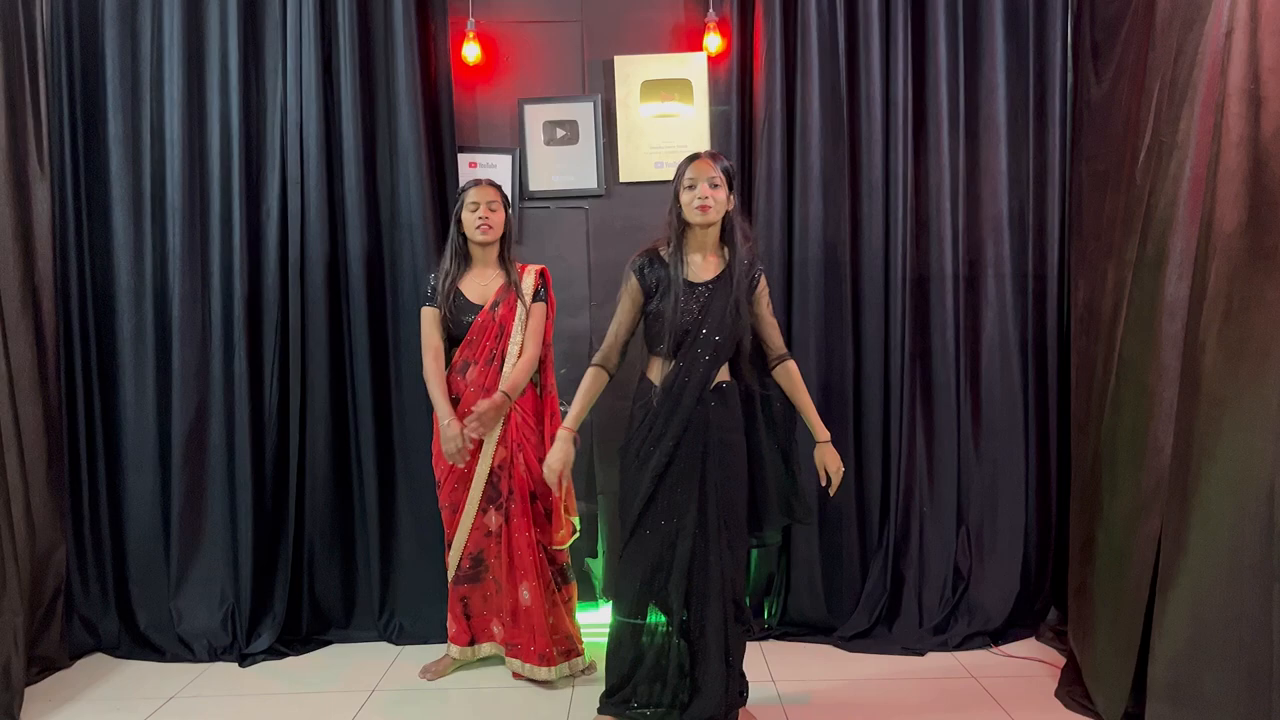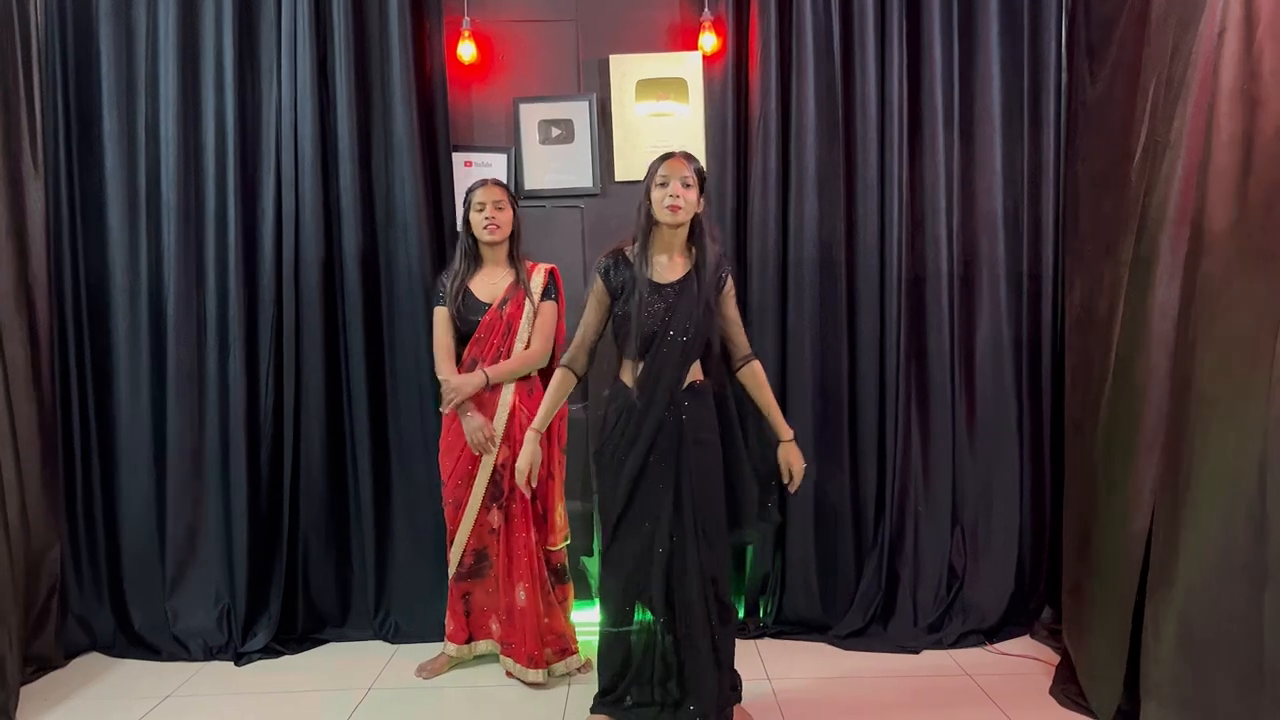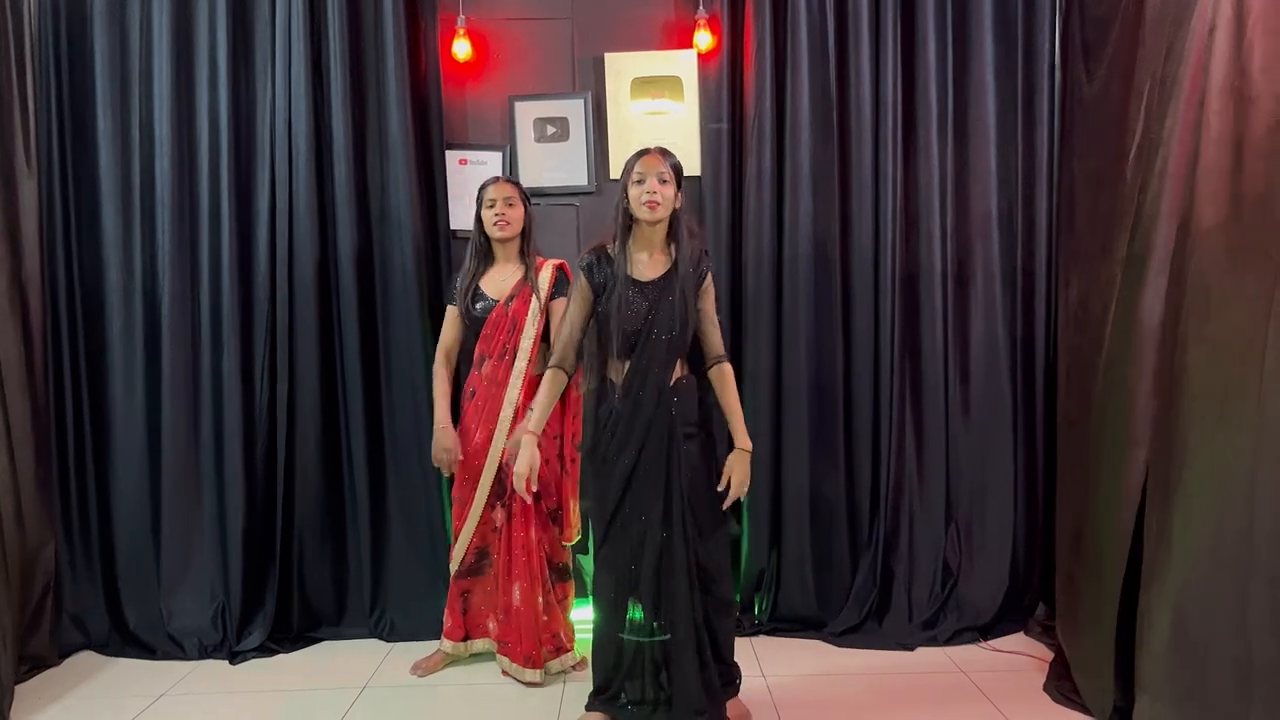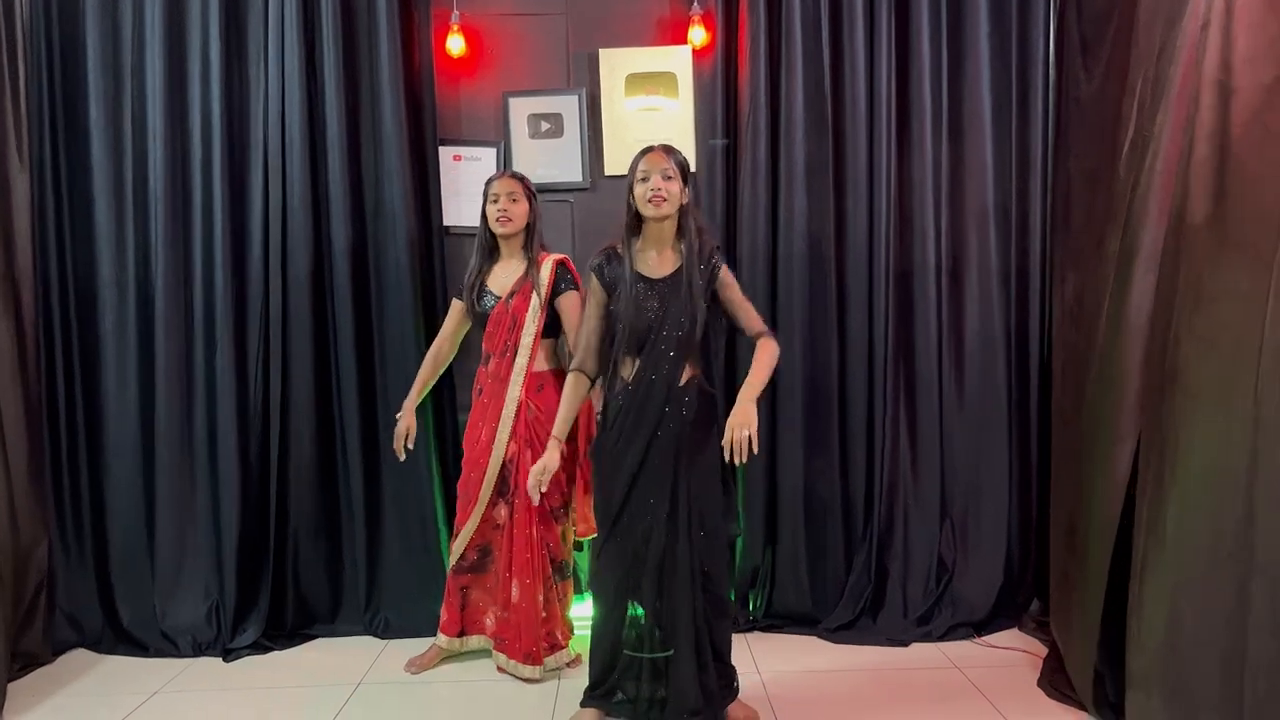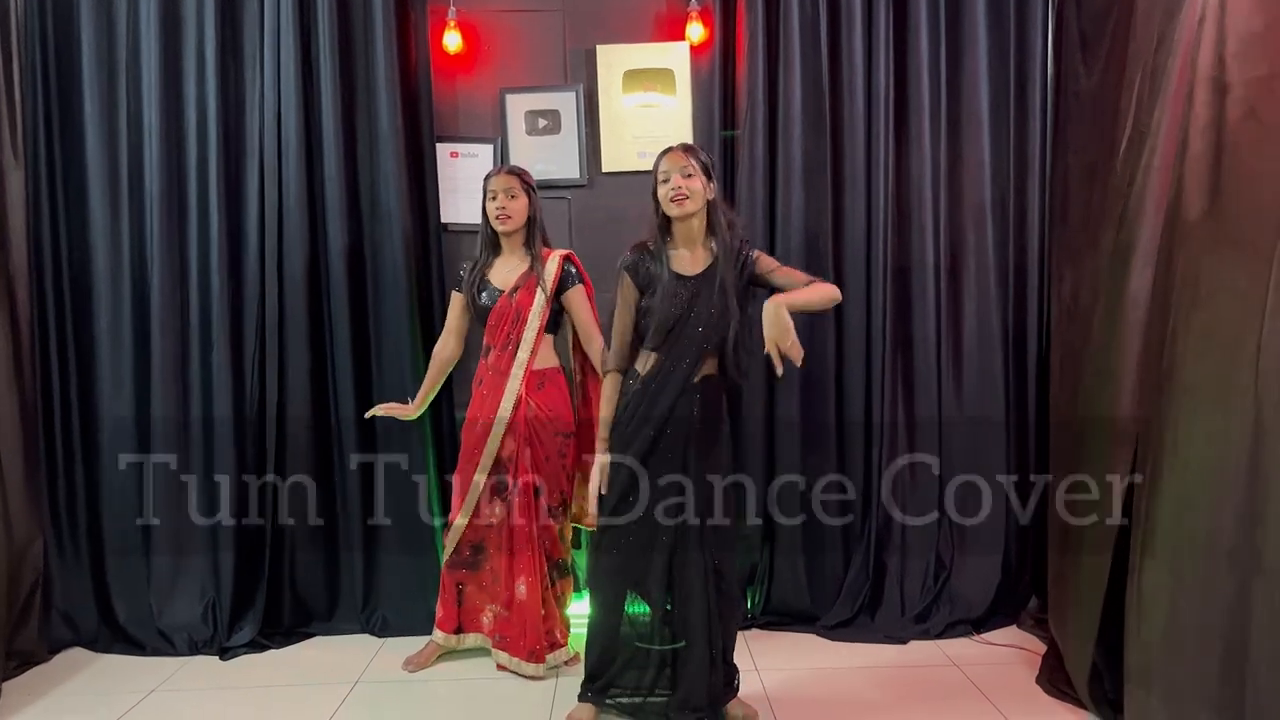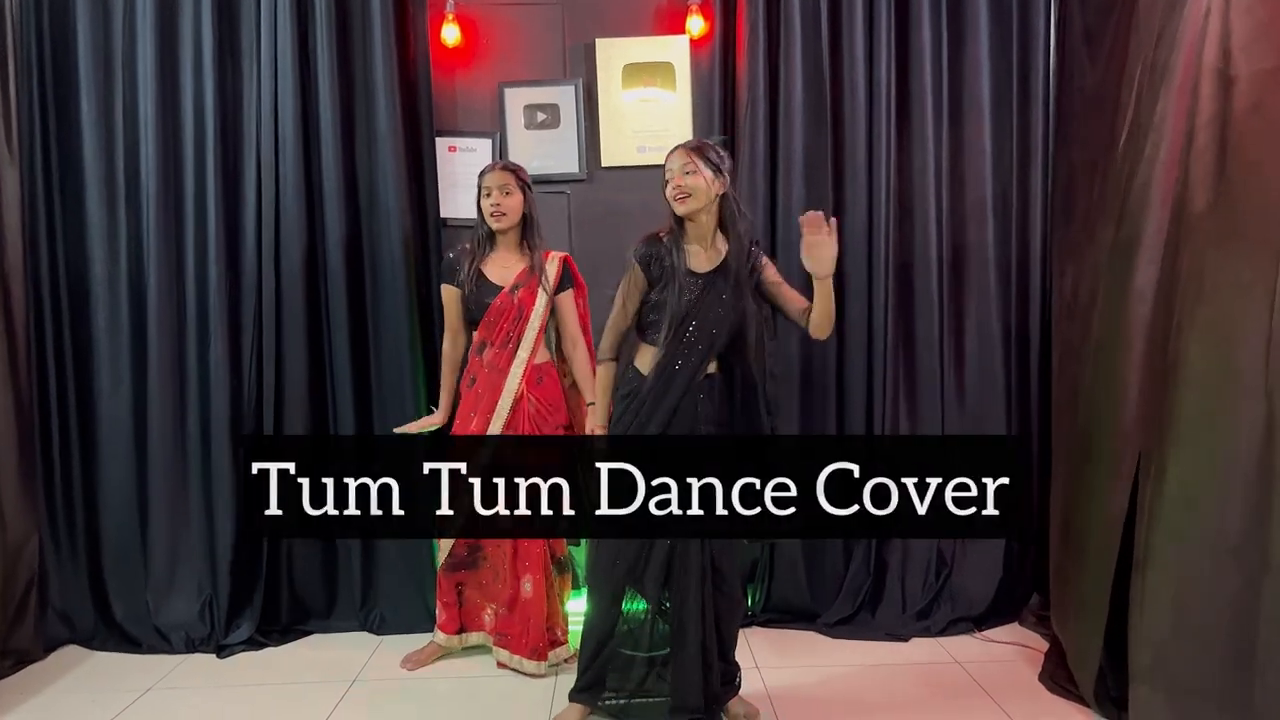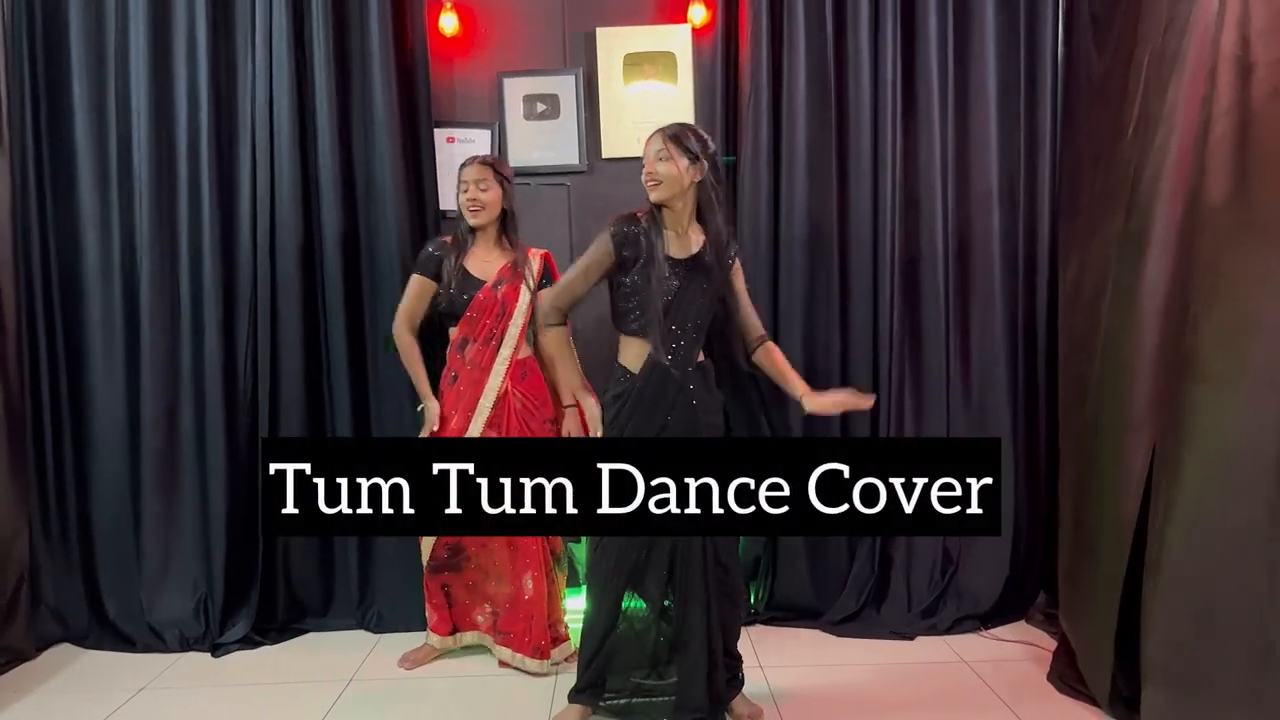
dt=0.2s
person 1, frame 1
left shoulder: (745, 271)
right shoulder: (649, 267)
left elbow: (777, 358)
right elbow: (608, 357)
left wrist: (821, 436)
right wrist: (567, 432)
left hip: (718, 423)
right hip: (656, 422)
left knee: (718, 557)
right knee: (644, 557)
person 1, frame 2
left shoulder: (714, 271)
right shoulder: (616, 268)
left elbow: (741, 358)
right elbow: (575, 358)
left wrist: (784, 436)
right wrist: (535, 431)
left hip: (692, 422)
right hip: (627, 423)
left knee: (701, 557)
right knee: (627, 558)
person 1, frame 3
left shoulder: (694, 267)
right shoulder: (597, 266)
left elbow: (717, 360)
right elbow: (563, 359)
left wrist: (741, 442)
right wrist: (530, 436)
left hip: (680, 421)
right hip: (617, 423)
left knee: (698, 555)
right knee: (621, 556)
person 1, frame 4
left shoulder: (705, 264)
right shoulder: (608, 266)
left elbow: (765, 340)
right elbow: (584, 363)
left wrist: (746, 399)
right wrist: (556, 443)
left hip: (690, 423)
right hip: (626, 421)
left knee: (701, 556)
right knee: (622, 555)
person 1, frame 5
left shoulder: (736, 257)
right shoulder: (640, 263)
left elbow: (831, 293)
right elbow: (616, 363)
left wrist: (783, 300)
right wrist: (602, 450)
left hip: (703, 419)
right hip: (641, 417)
left knee: (708, 553)
right knee: (622, 553)
person 1, frame 6
left shoulder: (746, 259)
right shoulder: (650, 252)
left elbow: (821, 325)
right elbow: (607, 345)
left wrist: (823, 273)
right wrist: (596, 427)
left hip: (704, 415)
right hip: (641, 413)
left knee: (712, 552)
right knee: (623, 550)
person 1, frame 7
left shoulder: (721, 249)
right shoulder: (627, 236)
left elbow: (755, 339)
right elbow: (550, 312)
left wrist: (808, 397)
right wrist: (576, 395)
left hip: (696, 405)
right hip: (644, 405)
left knee: (707, 547)
right knee: (621, 550)
person 2, frame 1
left shoulder: (531, 281)
right shoulder: (440, 284)
left elbow: (530, 357)
right elbow: (431, 360)
left wrist: (491, 403)
right wrist: (448, 420)
left hip: (517, 416)
right hip: (459, 420)
left knee: (529, 530)
right knee: (465, 531)
left ankle: (545, 645)
right ankle: (465, 640)
person 2, frame 2
left shoulder: (540, 278)
right shoulder: (451, 283)
left elbow: (541, 353)
right elbow: (442, 358)
left wrist: (482, 378)
right wrist: (468, 412)
left hip: (524, 413)
right hip: (466, 415)
left knee: (531, 528)
right knee: (469, 525)
left ankle: (542, 644)
right ankle: (462, 638)
person 2, frame 3
left shoulder: (551, 275)
right shoulder: (468, 280)
right elbow: (447, 355)
right wrist: (442, 421)
right hip: (479, 411)
left knee: (538, 525)
right knee: (474, 523)
left ankle: (541, 643)
right ankle: (460, 635)
person 2, frame 4
left shoulder: (554, 270)
right shoulder: (476, 276)
right elbow: (443, 344)
left wrist: (596, 415)
right wrist: (409, 409)
left hip: (541, 406)
right hip: (490, 407)
left knee: (540, 522)
right knee: (477, 518)
left ankle: (539, 639)
right ankle: (454, 633)
person 2, frame 5
left shoulder: (558, 266)
right shoulder: (474, 271)
left elbow: (591, 337)
right elbow: (451, 343)
right wrist: (419, 404)
left hip: (543, 402)
right hip: (487, 403)
left knee: (538, 519)
right knee: (472, 513)
left ankle: (537, 638)
right ankle: (451, 630)
person 2, frame 6
left shoulder: (553, 267)
right shoulder: (463, 264)
left elbow: (574, 343)
right elbow: (452, 341)
left wrist: (596, 408)
right wrist: (444, 406)
left hip: (540, 400)
right hip: (478, 400)
left ankle: (536, 636)
right ankle: (451, 629)
person 2, frame 7
left shoulder: (532, 264)
right shoulder: (441, 256)
right elbow: (403, 326)
left wrist: (571, 407)
right wrist: (427, 396)
left hip: (524, 398)
right hip: (460, 397)
left ankle: (533, 636)
right ankle: (444, 629)
